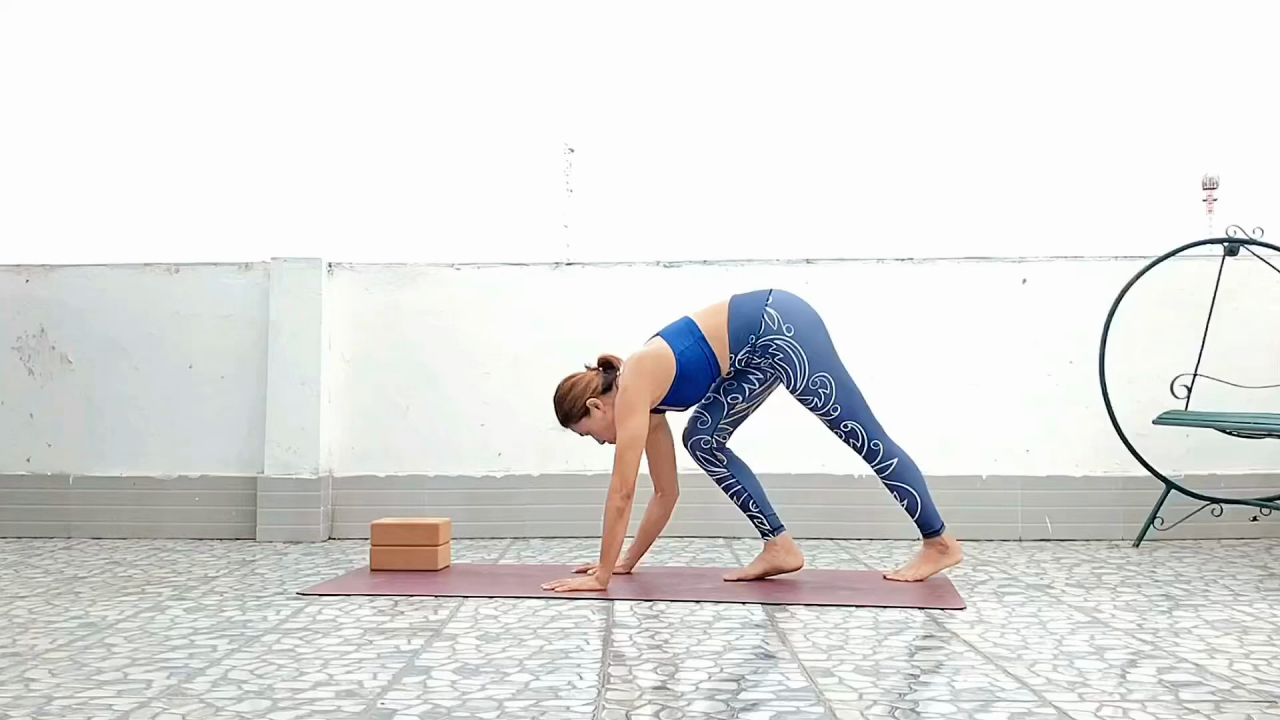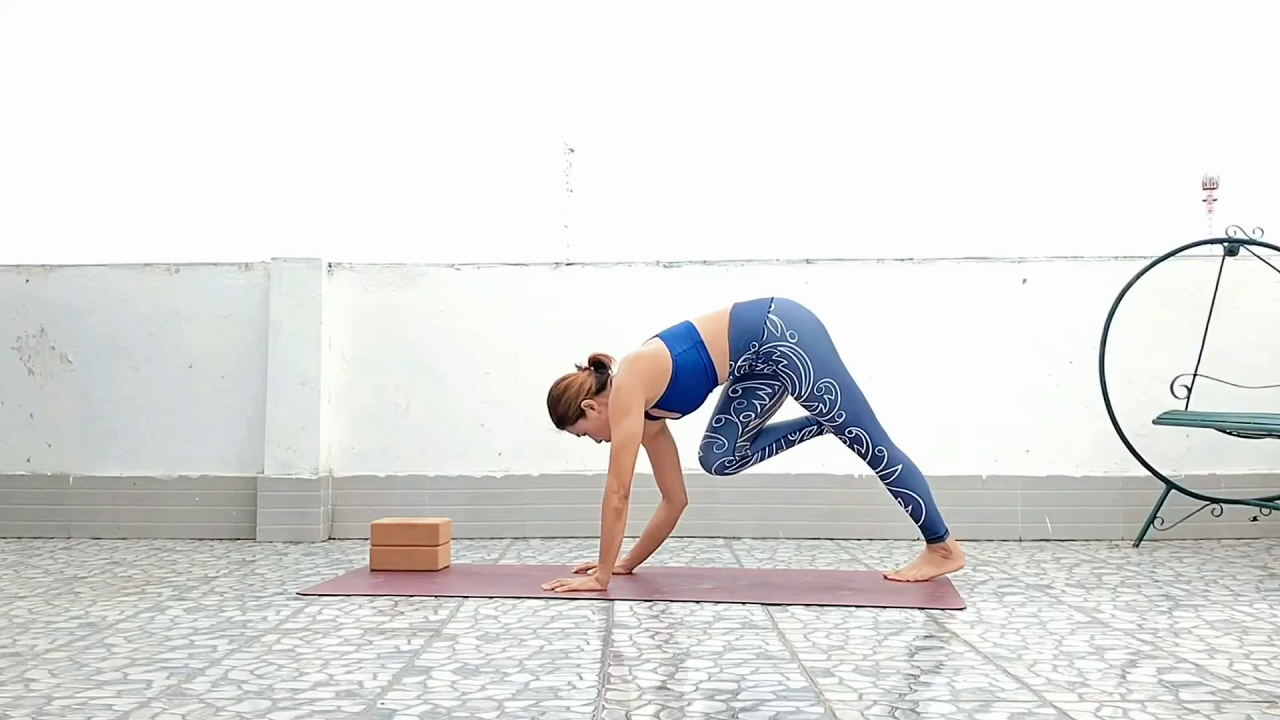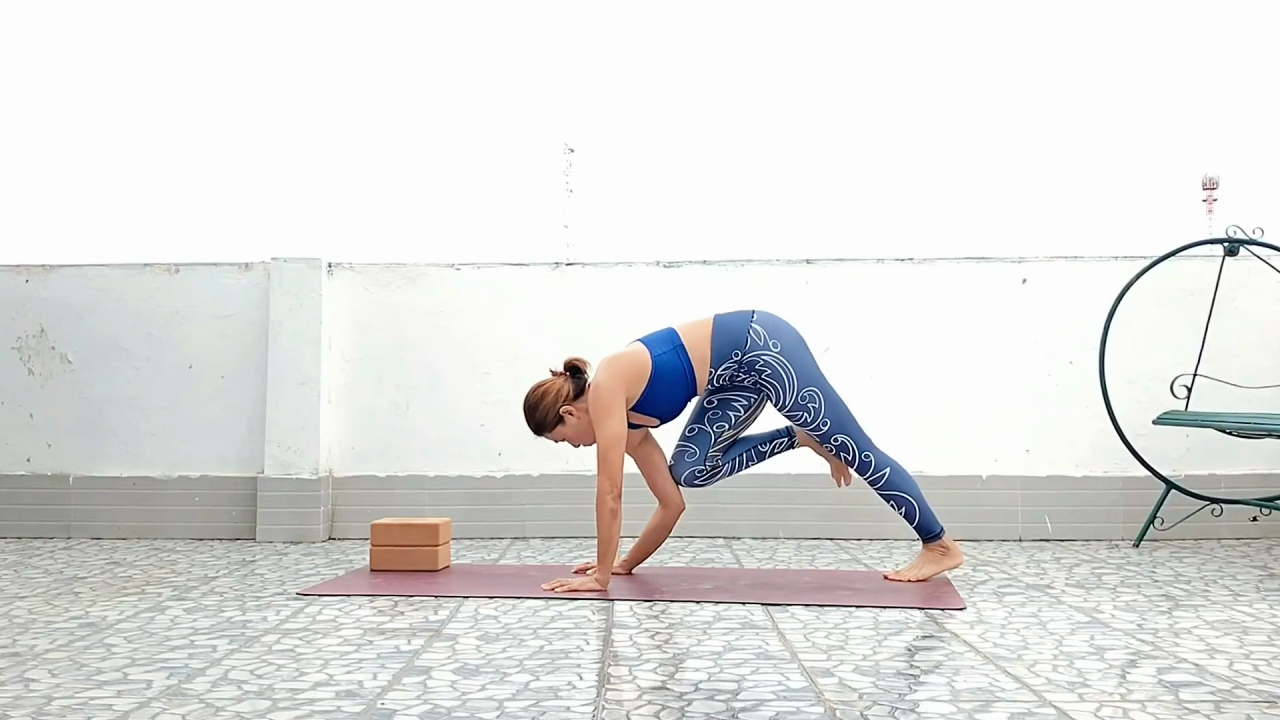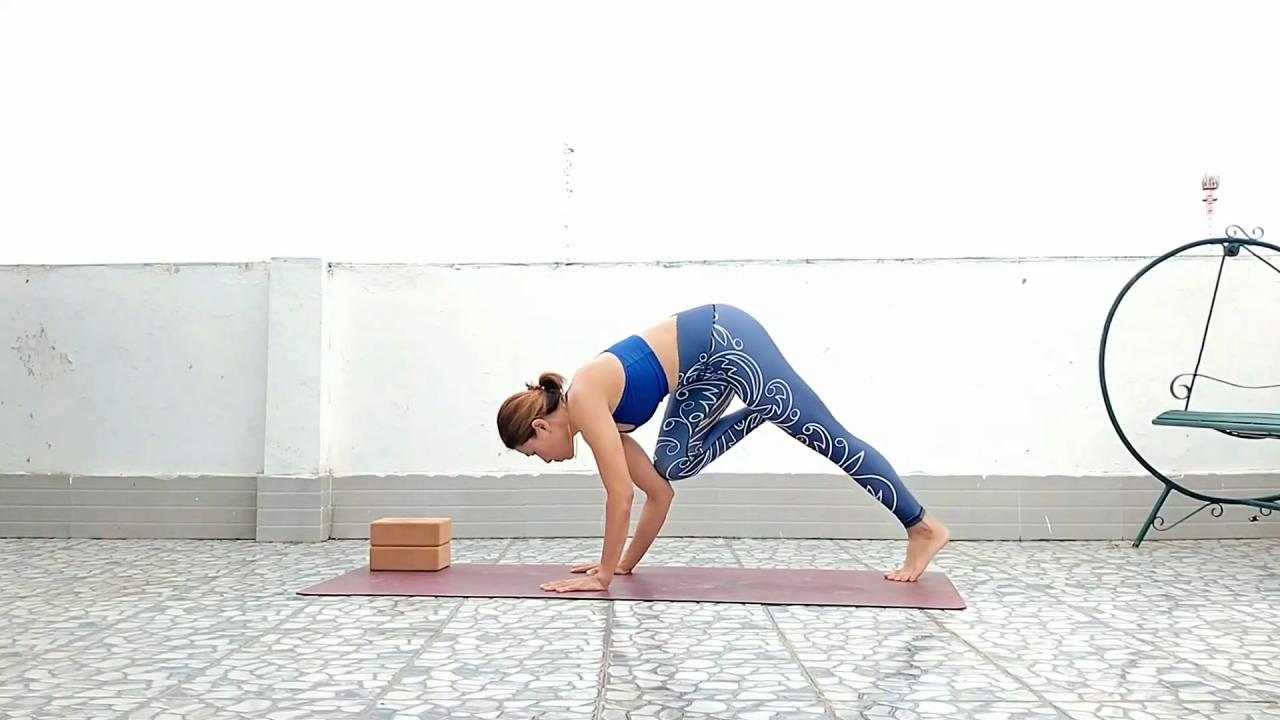
dt=0.5s
person 1, frame 1
left shoulder: (632, 389)
right shoulder: (647, 399)
left elbow: (622, 493)
right elbow: (666, 493)
left wrist: (602, 576)
right wrist: (626, 563)
left hip: (778, 326)
right hip: (761, 341)
left knee: (863, 436)
right knee: (702, 441)
left ankle: (939, 544)
right ankle: (778, 546)
person 1, frame 2
left shoulder: (627, 391)
right shoulder: (645, 409)
left elbow: (618, 494)
right elbow: (674, 500)
left wrist: (602, 576)
right wrist: (628, 563)
left hip: (779, 333)
right hip: (764, 349)
left knee: (869, 445)
right knee: (720, 456)
left ankle: (943, 547)
right ankle: (830, 425)
person 1, frame 3
left shoulder: (605, 389)
right shoulder: (627, 418)
left elbow: (610, 494)
right elbow: (672, 503)
left wrist: (601, 576)
right wrist: (625, 564)
left hip: (759, 344)
right hip: (739, 367)
left knee: (853, 449)
right knee: (691, 470)
left ankle: (939, 545)
right ankle: (800, 437)
person 1, frame 4
left shoulder: (583, 400)
right shoulder: (601, 416)
left elbow: (620, 494)
right elbow: (660, 491)
left wrist: (603, 575)
right wrist: (624, 564)
left hip: (722, 338)
right hip: (707, 360)
left knee: (826, 436)
right knee: (674, 464)
left ankle: (923, 528)
right ankle: (769, 408)
